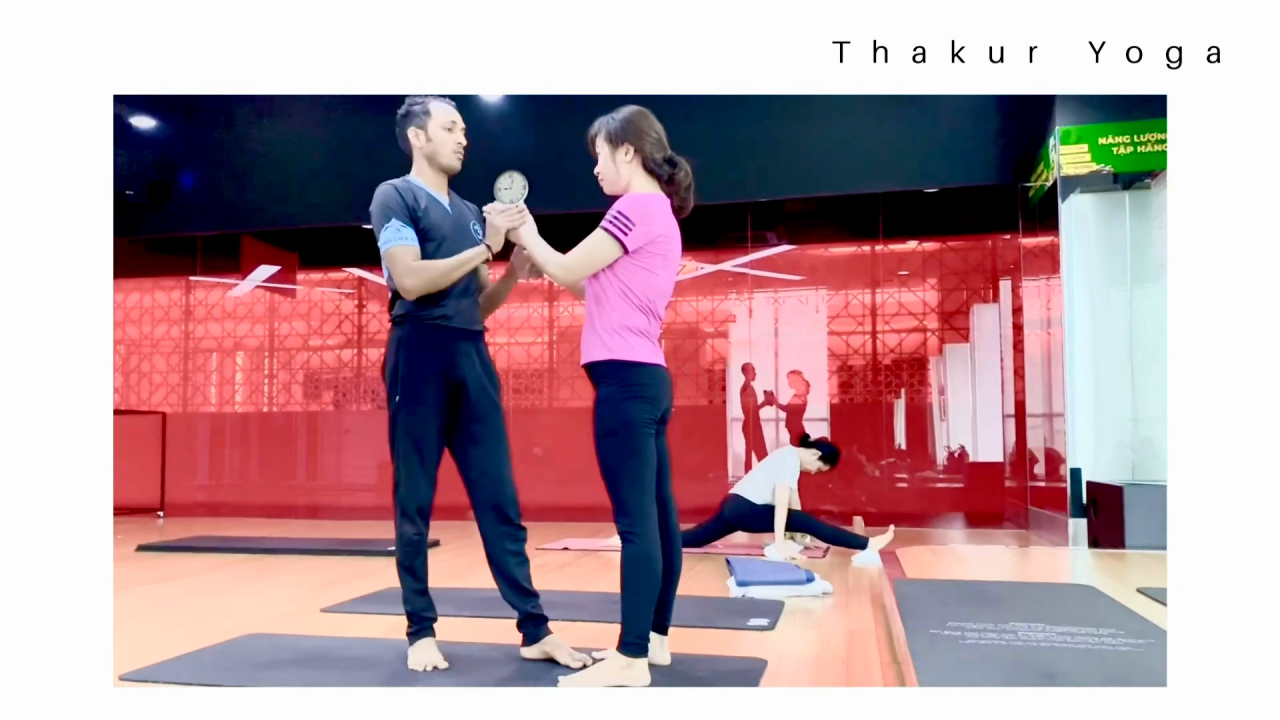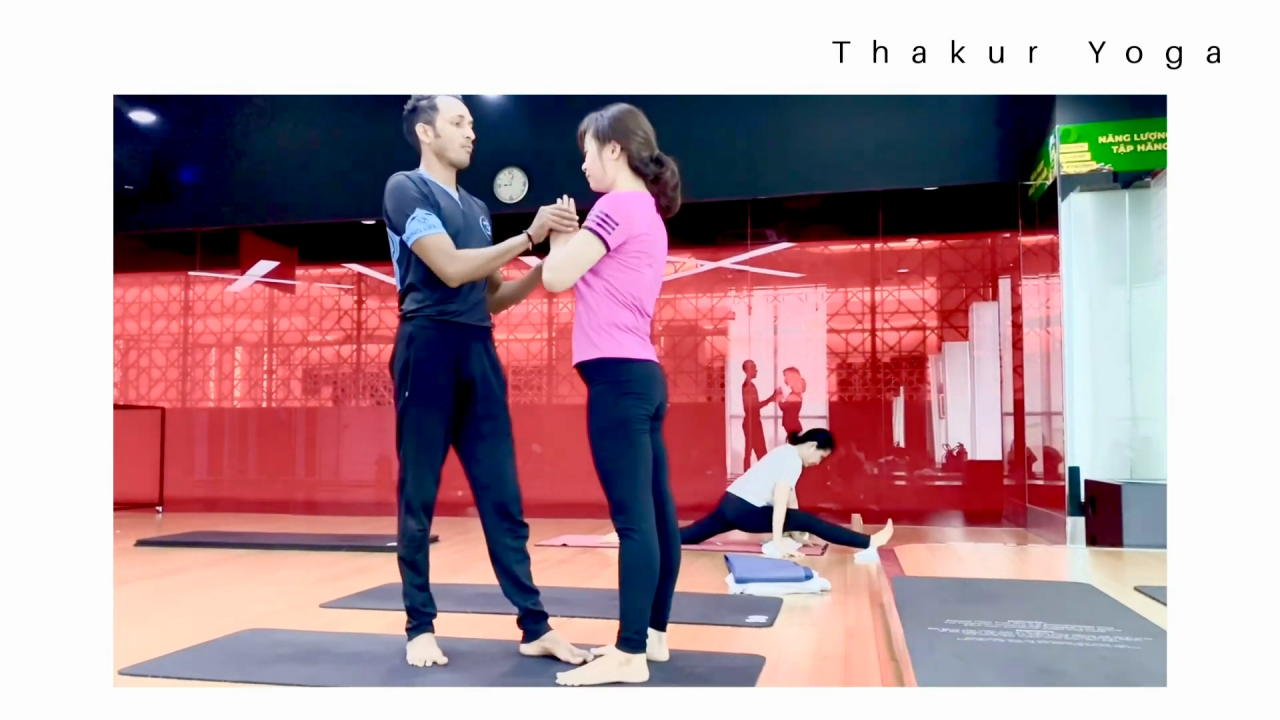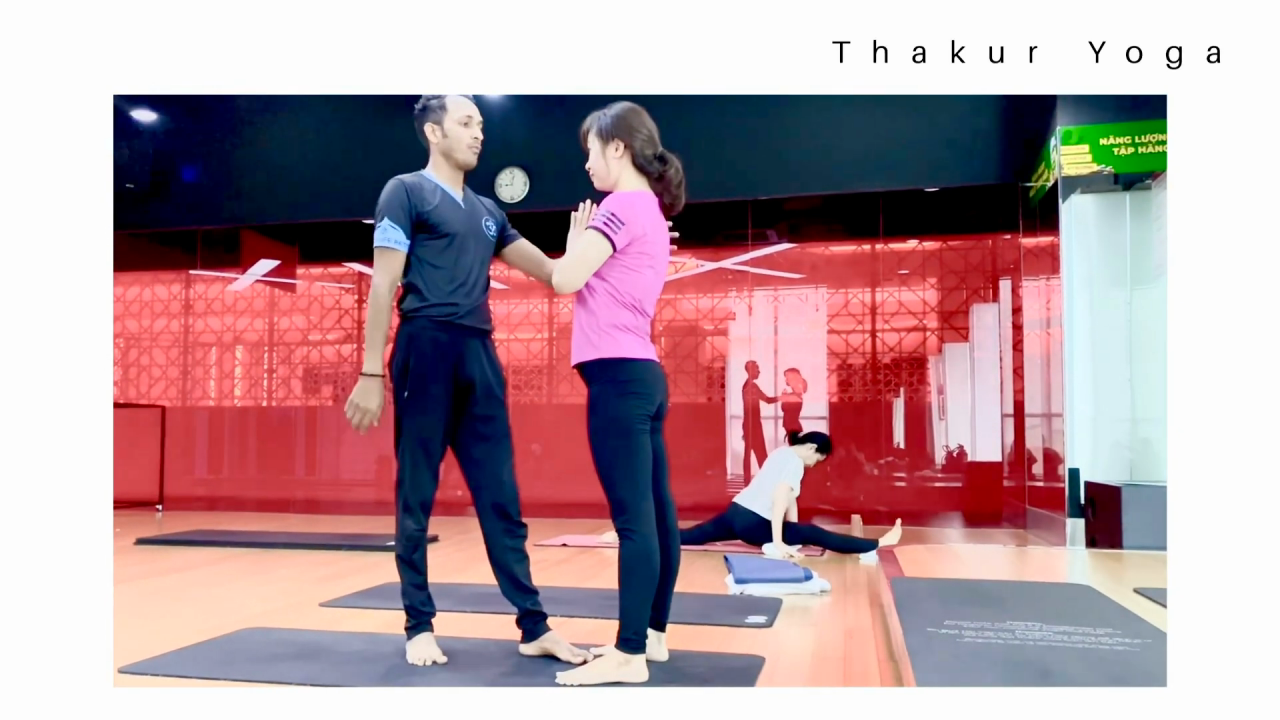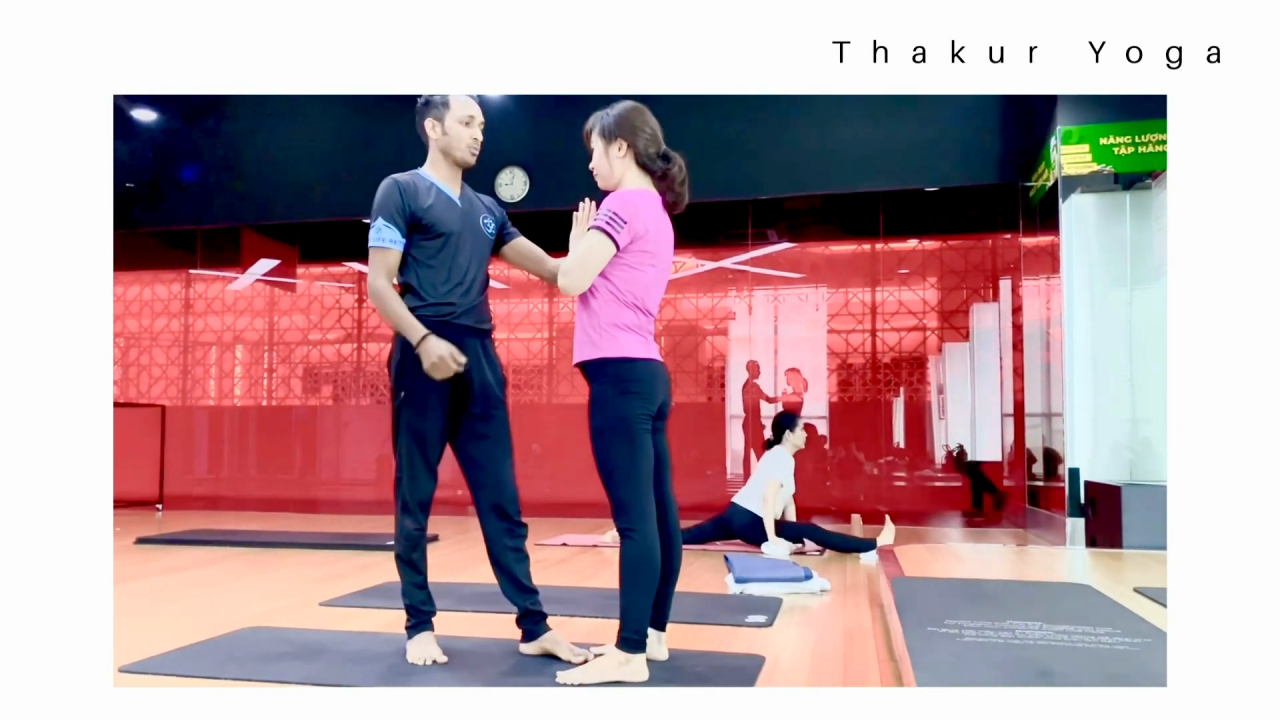
dt=1s
person 1, frame 1
left shoulder: (636, 208)
right shoulder: (659, 214)
left elbow: (567, 272)
right elbow: (589, 284)
left wrist: (527, 237)
right wrist: (532, 244)
left hip: (625, 378)
right hip: (647, 379)
left knee: (635, 521)
right knee: (656, 515)
left ankle: (631, 658)
right ankle: (653, 637)
person 1, frame 2
left shoulder: (618, 206)
right shoulder: (646, 213)
left elbow: (556, 278)
right elbow: (590, 279)
left wrist: (561, 238)
right wrist: (568, 238)
left hip: (617, 376)
right hip: (642, 375)
left knee: (632, 516)
right knee: (655, 511)
left ankle: (629, 653)
right ankle: (651, 633)
person 1, frame 3
left shoulder: (622, 206)
right shoulder: (651, 212)
left elbow: (566, 280)
left wrist: (576, 239)
right wrist: (584, 243)
left hip: (618, 375)
right hip: (642, 375)
left knee: (633, 517)
right knee: (656, 512)
left ankle: (629, 654)
right ankle: (651, 634)
person 1, frame 4
left shoulder: (624, 205)
right shoulder: (655, 212)
left elbow: (571, 281)
left wrist: (579, 239)
right wrist: (587, 242)
left hip: (620, 374)
right hip: (646, 373)
left knee: (634, 517)
right knee: (657, 511)
left ankle: (630, 653)
right ankle: (651, 634)
person 2, frame 1
left shoulder: (469, 213)
right shoulder: (394, 196)
right elbow: (410, 281)
left wrist: (518, 267)
right wrist: (487, 246)
left hip: (472, 356)
right hip: (419, 352)
left knee: (499, 497)
right knee: (414, 501)
left ankle: (535, 630)
right ankle: (421, 631)
person 2, frame 2
left shoulder: (476, 208)
right shoulder: (405, 188)
left elbow: (495, 296)
right elbow: (451, 269)
right wrist: (529, 236)
left hip: (479, 352)
right hip: (428, 347)
left knee: (502, 496)
right knee: (419, 496)
left ankle: (535, 625)
right ankle: (420, 626)
person 2, frame 3
left shoulder: (487, 211)
right shoulder: (405, 191)
left elbow: (551, 272)
right elbow: (382, 285)
right wrist: (372, 372)
left hip: (480, 355)
right hip: (426, 349)
left knee: (500, 497)
right knee: (416, 498)
left ankle: (533, 626)
right ankle: (419, 626)
person 2, frame 4
left shoulder: (486, 208)
right shoulder: (400, 190)
left elbow: (550, 269)
right elbow: (378, 283)
right wrist: (423, 341)
left hip: (478, 355)
right hip: (425, 354)
left knee: (500, 497)
right knee: (415, 498)
left ankle: (533, 626)
right ankle: (419, 625)
person 3, frame 1
left shoulder: (791, 457)
right shoulder: (791, 459)
left elbow: (792, 500)
right elbow: (781, 503)
left wrist: (797, 536)
right wrist: (780, 543)
left hip: (733, 507)
right hip: (745, 509)
left knee: (695, 539)
right knee: (809, 522)
right ankle: (868, 544)
person 3, frame 2
left shoulder: (787, 453)
right shoulder: (793, 460)
left elbow: (790, 498)
right elbow: (781, 500)
left wrist: (795, 532)
right wrist: (778, 541)
left hip: (731, 504)
right hip: (744, 510)
left knee: (694, 535)
right knee: (809, 521)
right ankle: (868, 542)
person 3, frame 3
left shoulder: (783, 453)
right shoulder: (794, 462)
left elbow: (789, 498)
right elbow: (779, 499)
left wrist: (793, 534)
right wrist: (778, 542)
left hip: (736, 513)
right hip: (751, 522)
left knee: (694, 536)
right knee: (814, 534)
person 3, frame 4
left shoulder: (777, 454)
right shoulder: (783, 458)
left elbow: (787, 499)
right elbow: (769, 496)
left wrist: (793, 535)
right wrist: (774, 538)
left hip: (735, 515)
right hip: (749, 522)
left knee: (685, 536)
right knee: (813, 533)
right ankle: (875, 543)
